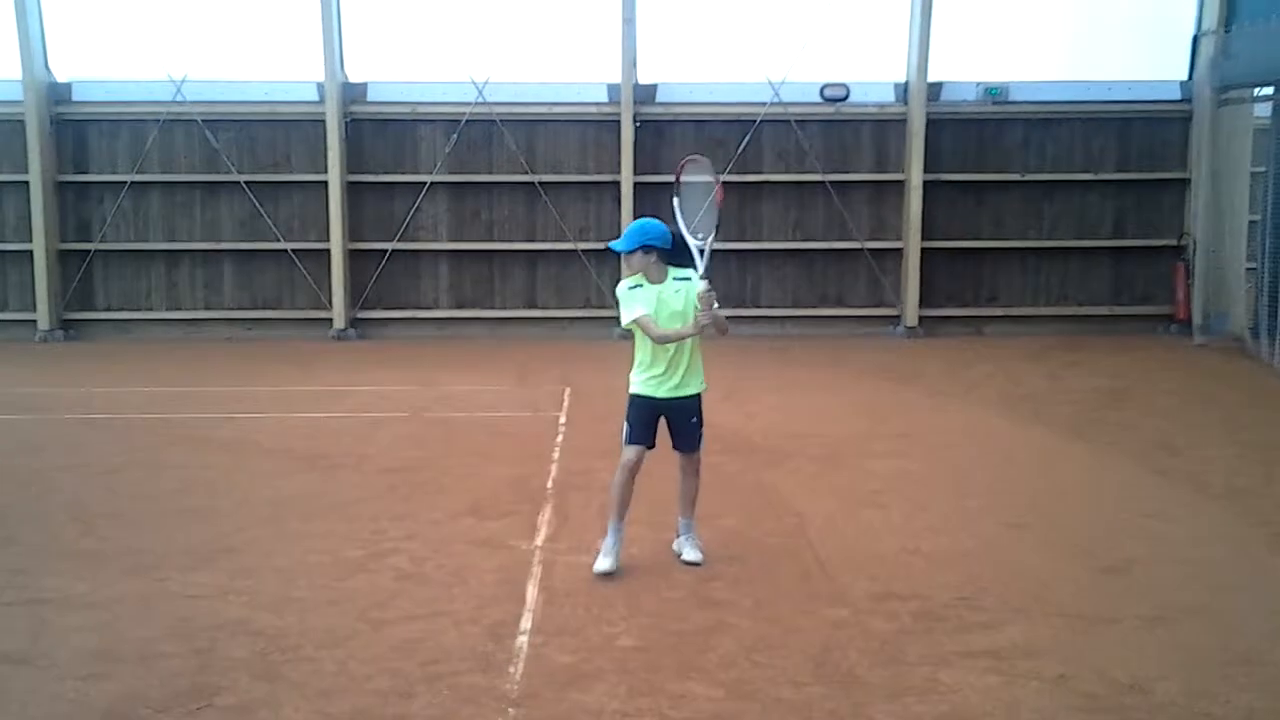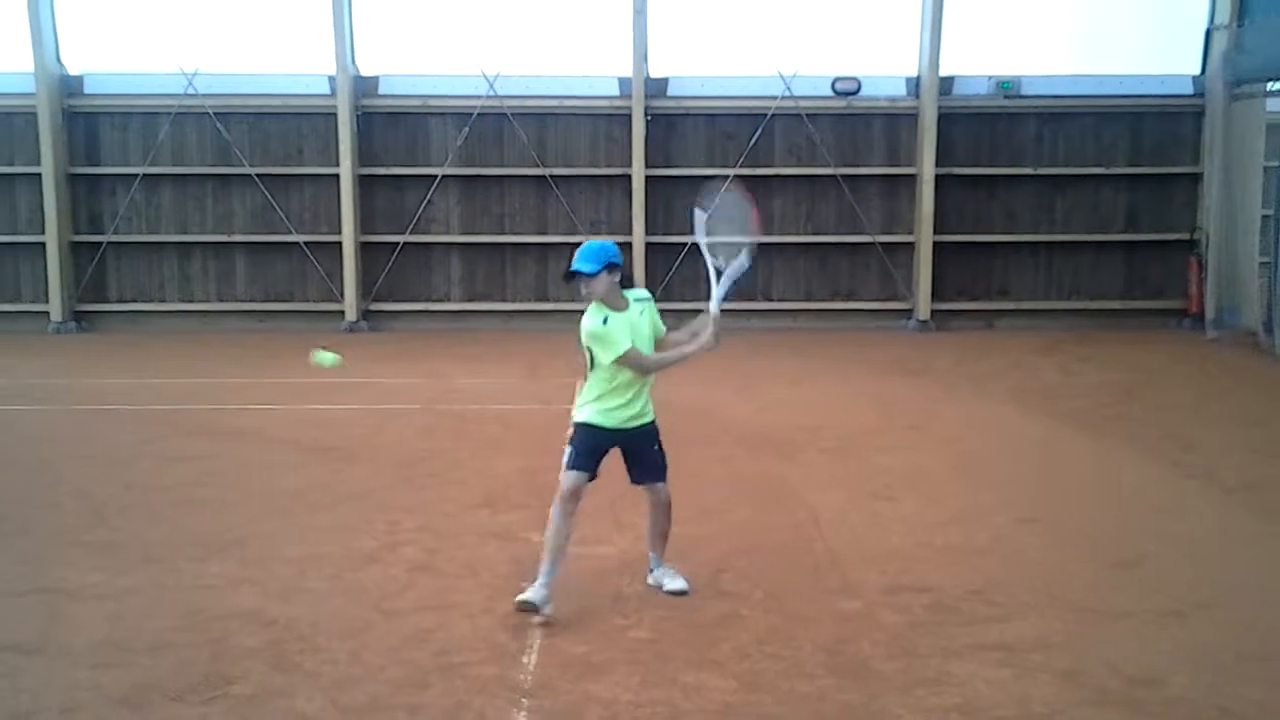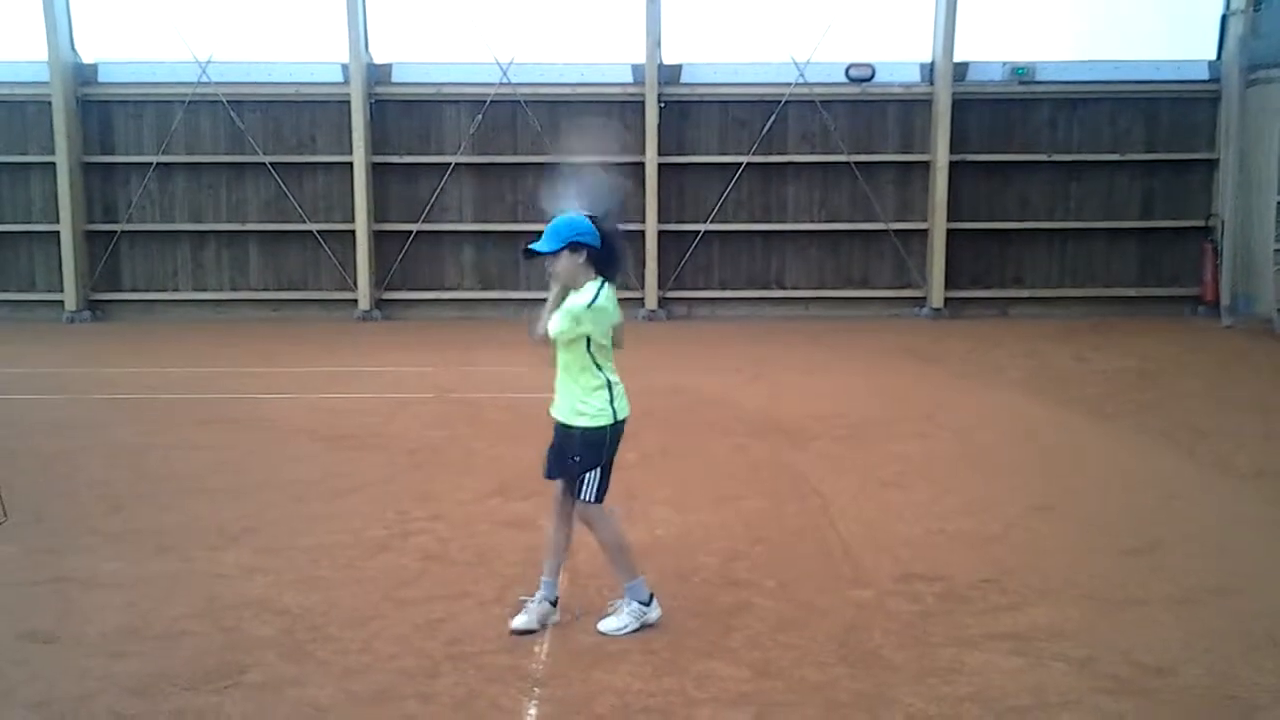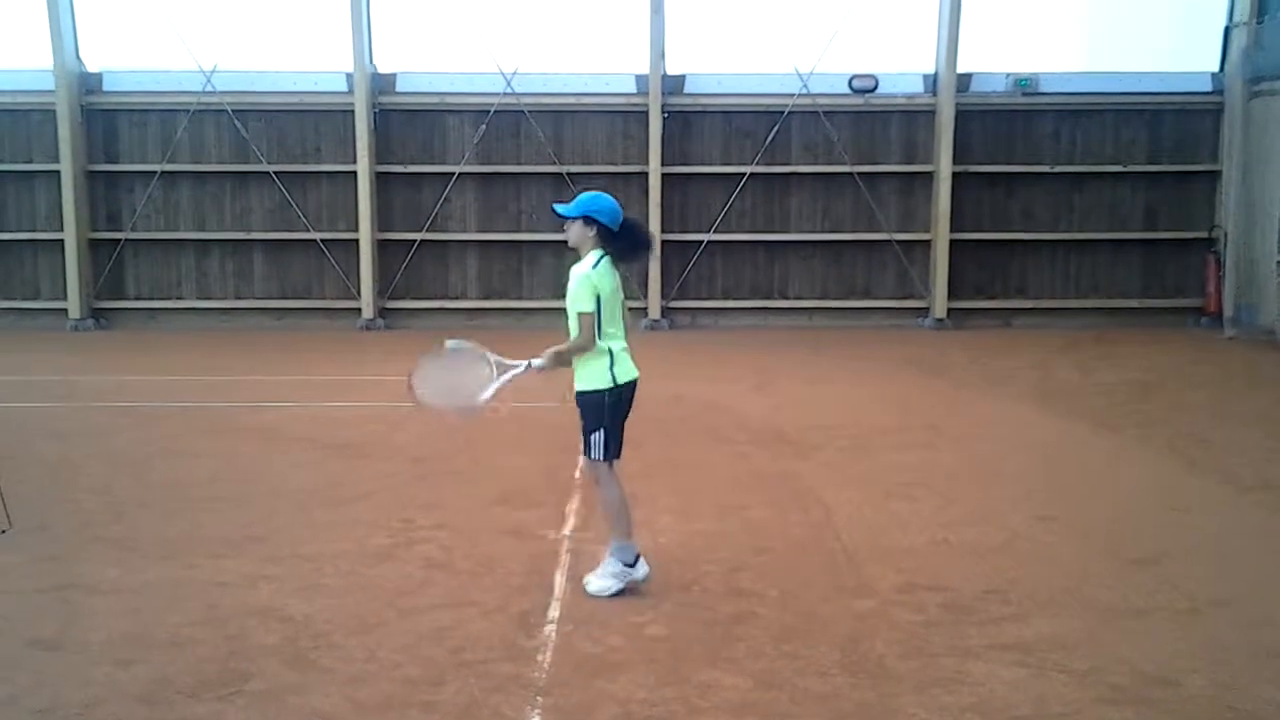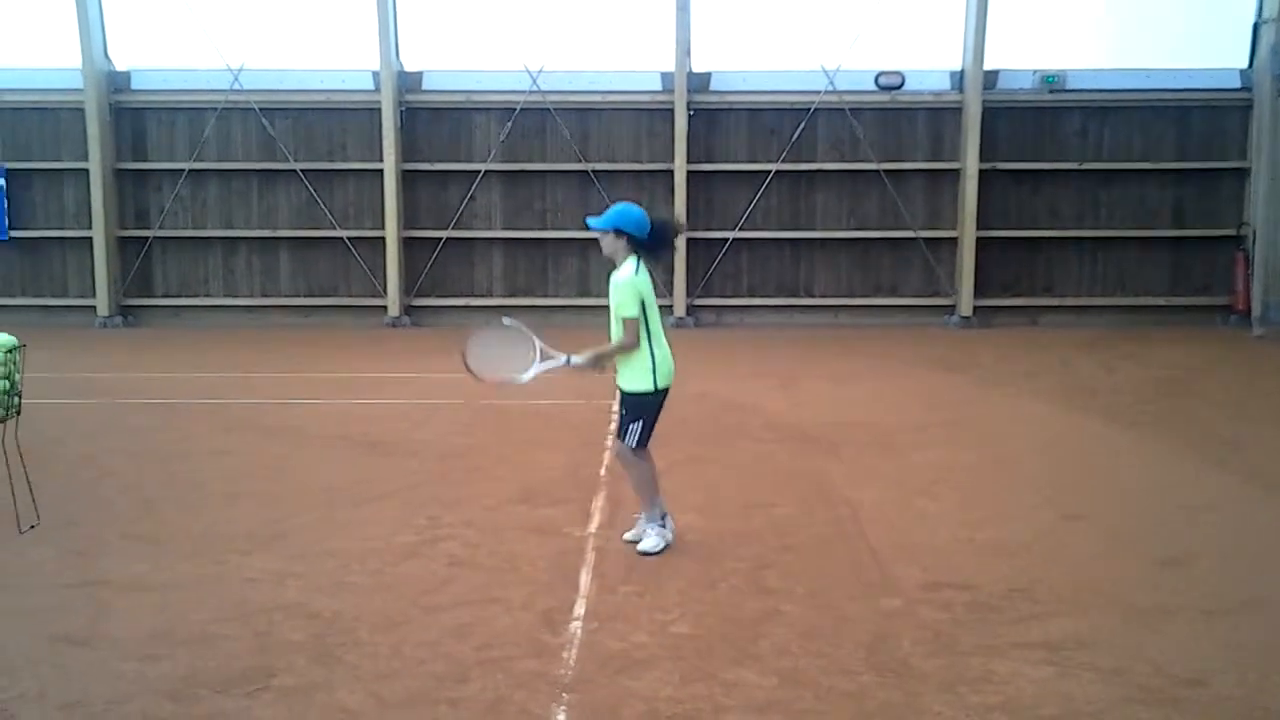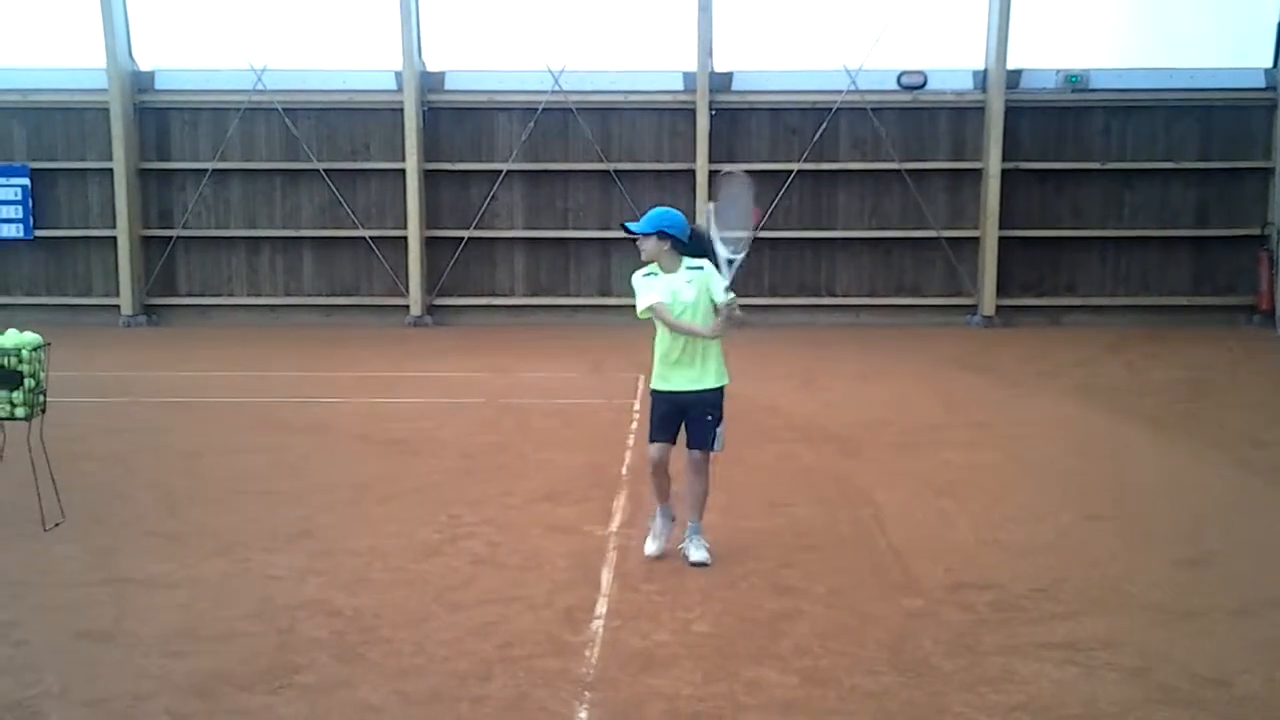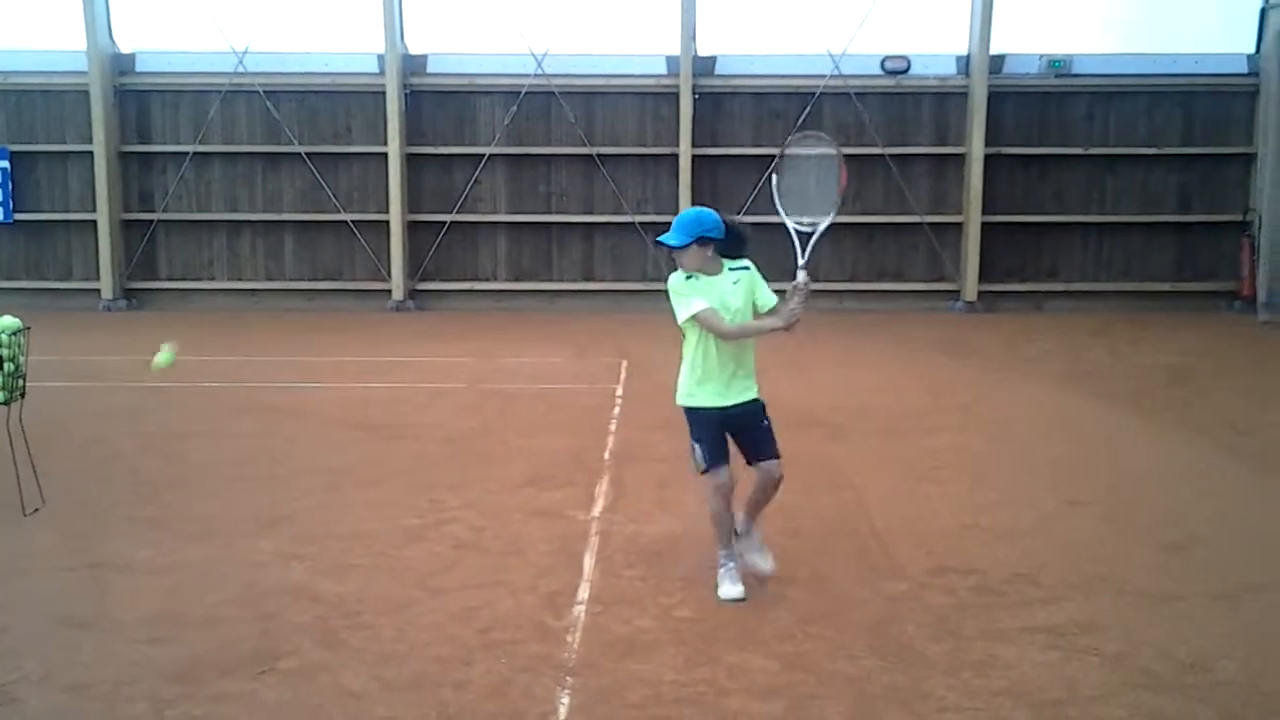
dt=0.7s
person 1, frame 1
left shoulder: (688, 280)
right shoulder: (627, 289)
left elbow: (722, 329)
right elbow: (656, 334)
left wrist: (712, 315)
right wrist: (696, 327)
left hip: (686, 389)
right hip: (645, 389)
left knee: (690, 461)
right knee: (629, 461)
left ankle: (685, 534)
right ankle: (611, 542)
person 1, frame 2
left shoulder: (642, 300)
right shoulder: (594, 325)
left elbow: (660, 344)
right elbow: (646, 365)
left wrist: (697, 329)
right wrist: (697, 347)
left hip: (638, 418)
right hip: (595, 417)
left knee: (660, 496)
right knee: (568, 491)
left ankle: (658, 566)
right ankle: (542, 586)
person 1, frame 3
left shoulder: (579, 307)
right shoulder: (602, 290)
left elbow: (542, 335)
left wrist: (554, 296)
left hip: (595, 420)
right hip: (572, 417)
left knee: (590, 511)
right knee: (562, 503)
left ankle: (641, 601)
right ankle: (545, 601)
person 1, frame 4
left shoulder: (583, 272)
right shoulder: (606, 266)
left elbow: (586, 340)
left wrist: (556, 354)
right wrist: (565, 353)
left hip: (602, 382)
right hip: (612, 378)
left knee: (600, 469)
right knee: (598, 467)
left ankle: (628, 560)
right ankle: (619, 554)
person 1, frame 5
left shoulder: (626, 279)
right shoulder: (631, 270)
left elbow: (631, 340)
left wrist: (596, 354)
right wrist: (603, 354)
left hip: (643, 378)
right hip: (643, 375)
left knee: (626, 452)
right knee: (636, 449)
left ankle: (658, 522)
right ankle: (654, 517)
person 1, frame 6
left shoulder: (703, 269)
right shoulder: (643, 278)
left elbow: (731, 313)
right elbow: (667, 320)
left wrist: (728, 315)
right wrist: (706, 330)
left hip: (707, 382)
right hip: (666, 382)
left knee: (698, 459)
right knee: (657, 456)
left ankle: (694, 535)
right ankle: (663, 518)
person 1, frame 7
left shoulder: (745, 272)
right shoulder: (679, 283)
left elbow: (773, 317)
right elbow: (722, 330)
left wrist: (793, 304)
right wrist: (778, 322)
left hip: (743, 394)
right hip: (701, 398)
left knee: (772, 472)
right knee: (720, 482)
left ankle: (744, 528)
right ankle: (726, 561)
